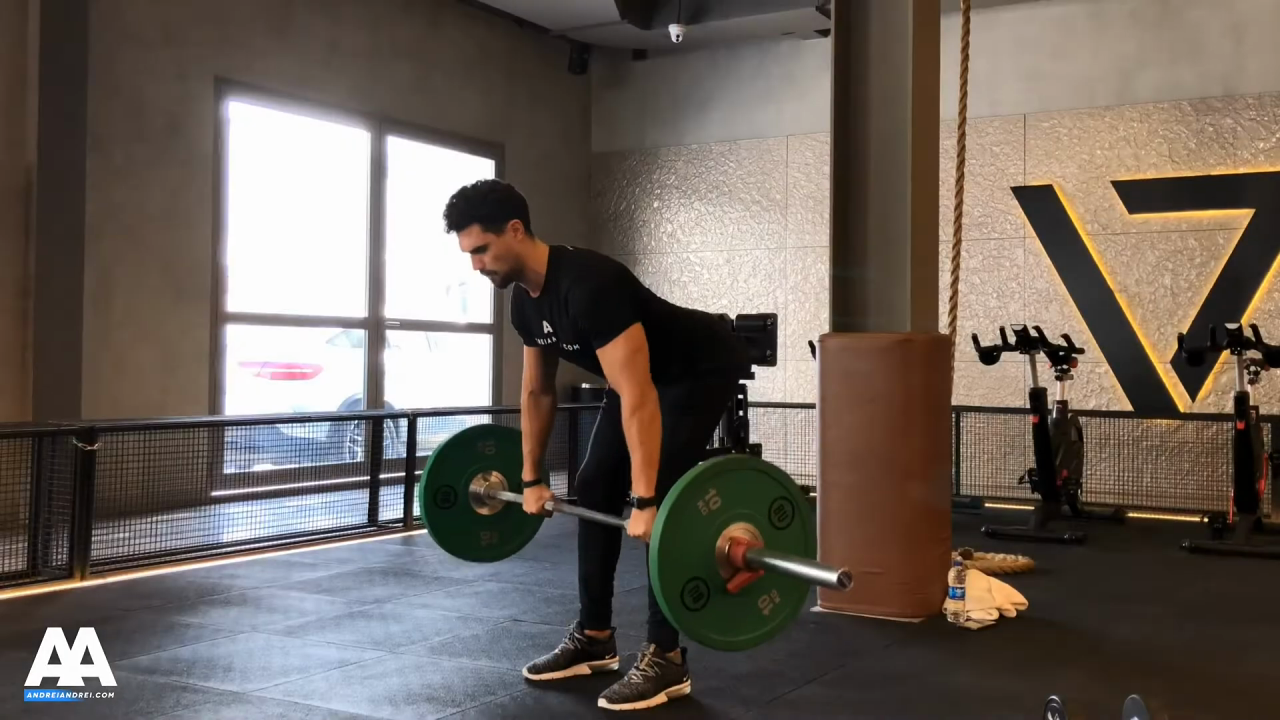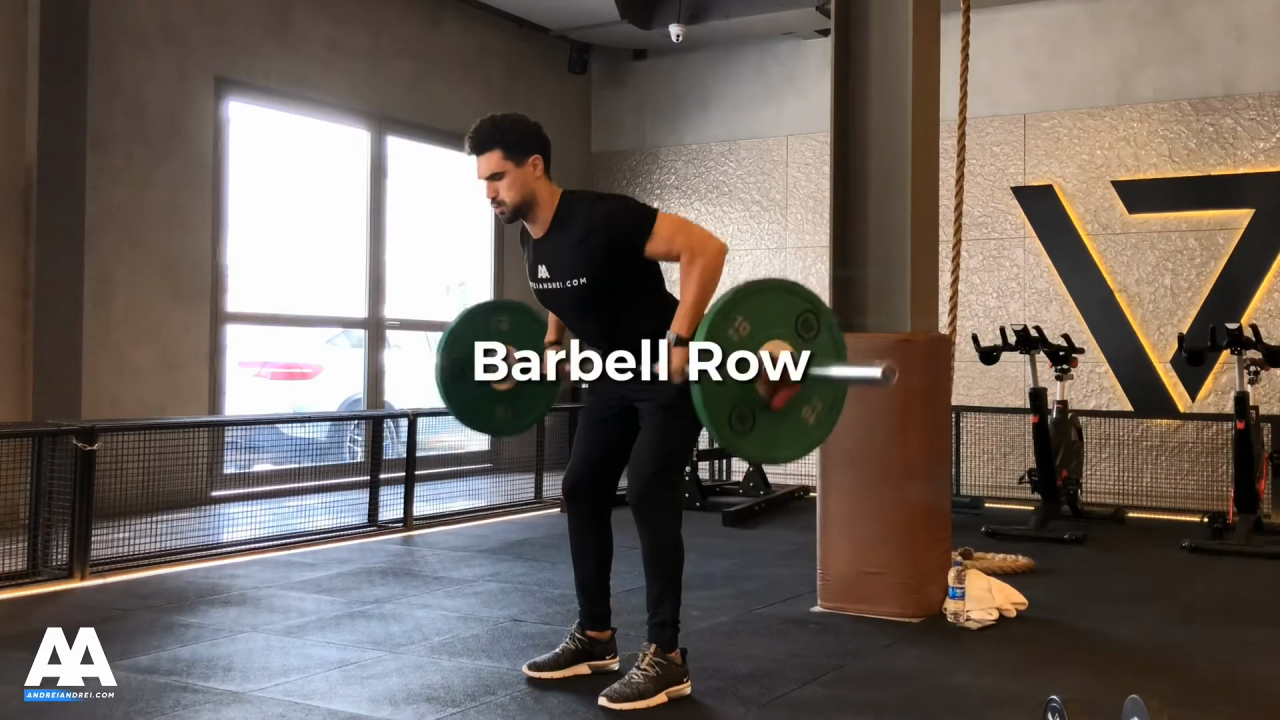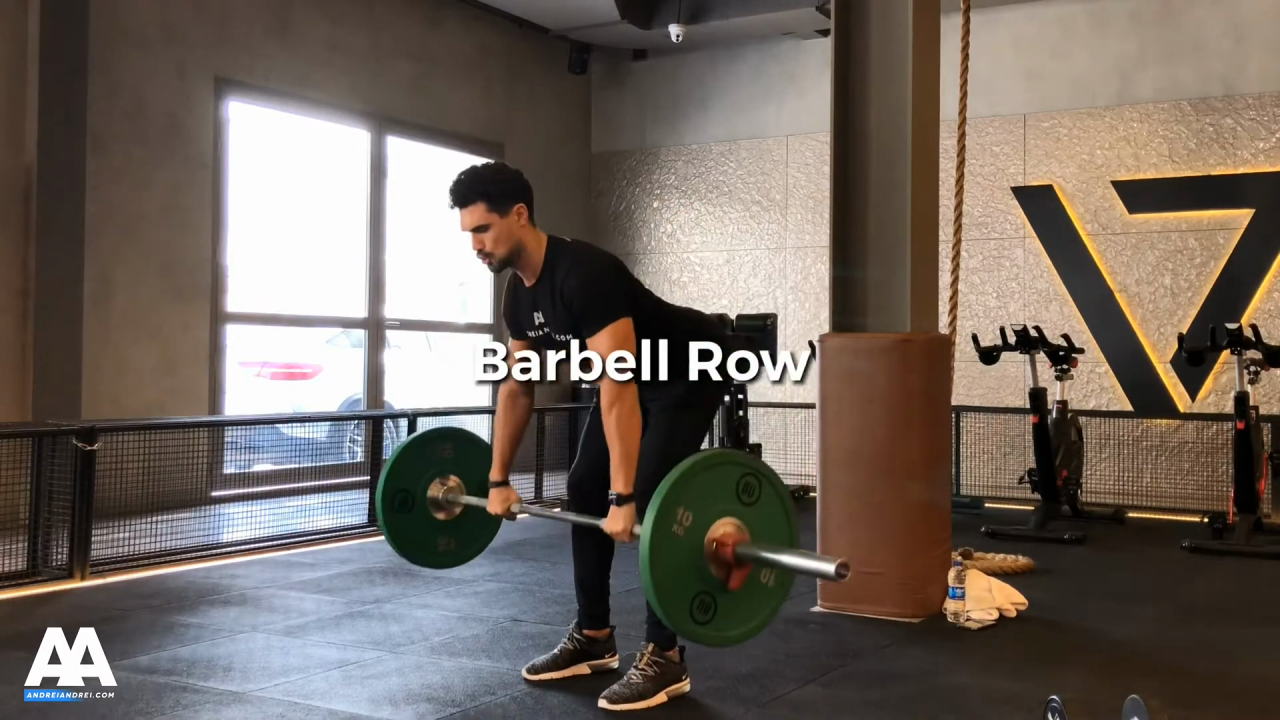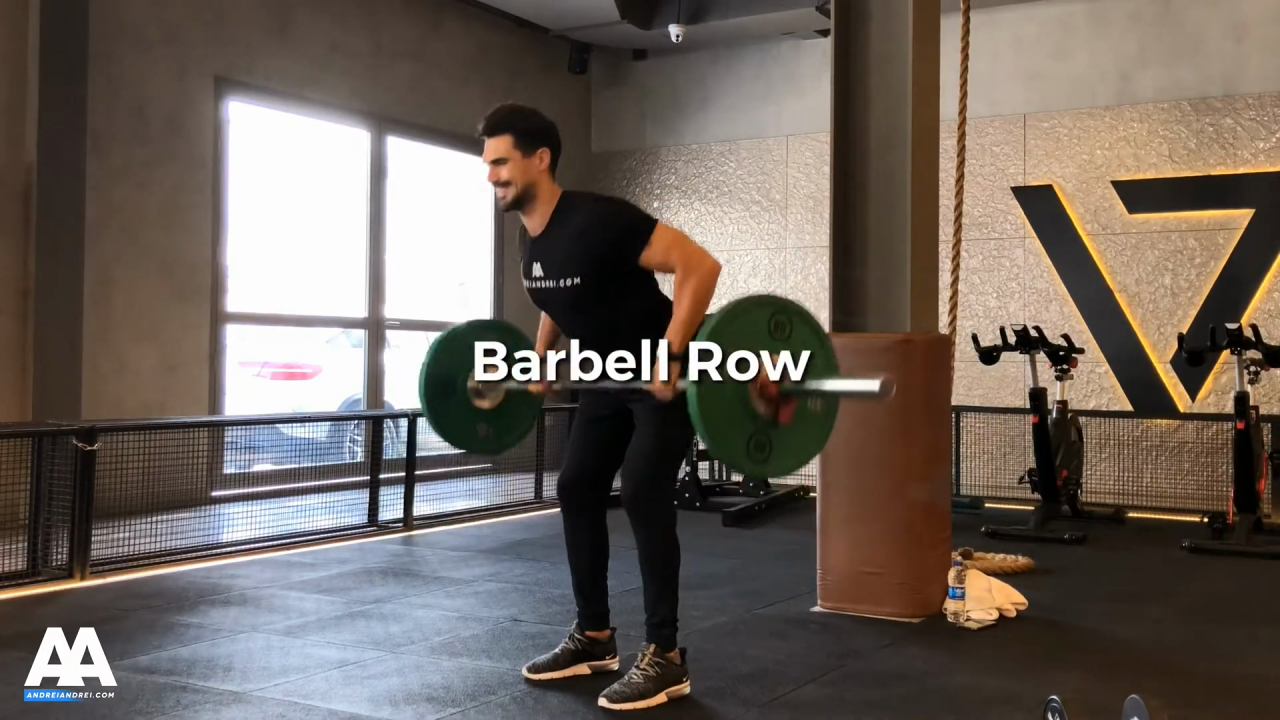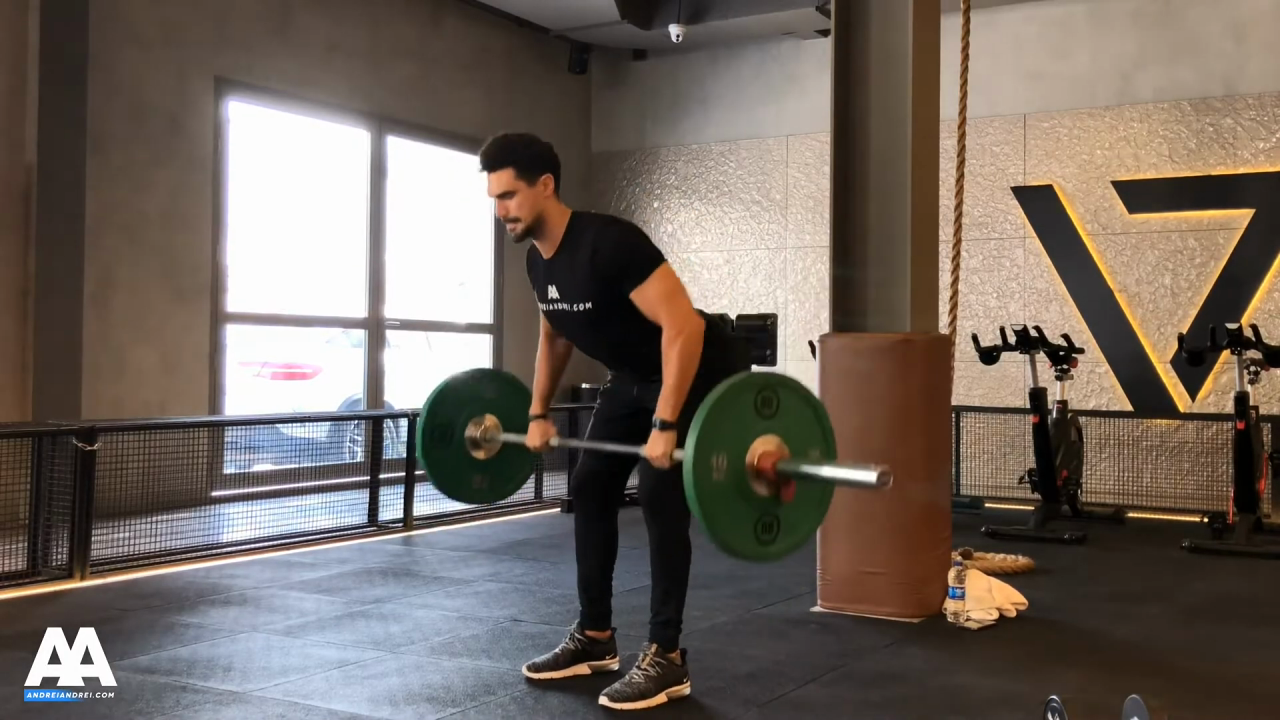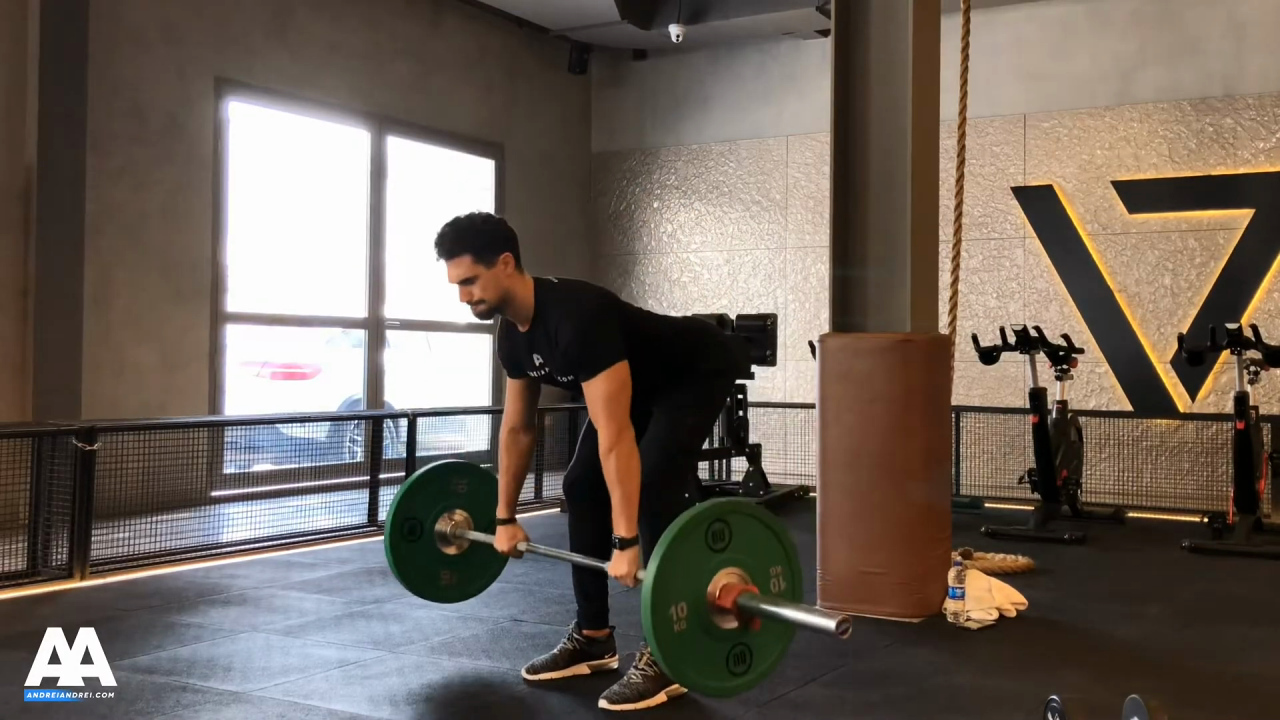
dt=0.7s
person 1, frame 1
left shoulder: (590, 285)
right shoulder: (525, 303)
left elbow: (639, 400)
right elbow: (537, 394)
left wrist: (645, 505)
right wrist: (532, 479)
left hip: (700, 369)
right hip: (642, 372)
left knee: (657, 503)
right knee: (594, 488)
left ankle: (665, 658)
right ankle: (594, 637)
person 1, frame 2
left shoulder: (601, 217)
right shoulder: (531, 237)
left elbow: (706, 248)
left wrist: (680, 340)
right wrist: (553, 341)
left hip: (672, 371)
right hip: (614, 370)
left knee: (648, 495)
right knee: (581, 490)
left ankle: (665, 657)
right ankle: (594, 636)
person 1, frame 3
left shoulder: (585, 275)
right shoulder: (518, 295)
left elbow: (616, 393)
right elbow: (516, 388)
left wrist: (623, 499)
right wrist: (498, 479)
left hip: (689, 369)
right hip: (636, 371)
left knee: (651, 496)
right knee: (584, 488)
left ankle: (664, 658)
right ankle: (593, 637)
person 1, frame 4
left shoulder: (597, 219)
right shoulder: (530, 240)
left elbow: (700, 267)
left wrist: (671, 358)
right wrist: (541, 362)
left hip: (670, 368)
left knee: (644, 494)
right knee: (576, 489)
left ankle: (664, 658)
right ankle: (593, 637)
person 1, frame 5
left shoulder: (609, 243)
right shoulder: (538, 262)
left elbow: (684, 326)
right elbow: (554, 337)
left wrist: (666, 426)
right wrist: (539, 414)
left hip: (697, 368)
right hip: (631, 374)
left knee: (662, 493)
right knee: (589, 488)
left ankle: (666, 658)
right ankle: (594, 636)
person 1, frame 6
left shoulder: (578, 317)
right shoulder: (512, 335)
left elbow: (616, 439)
right elbow: (516, 430)
left wrist: (627, 546)
right wrist: (505, 518)
left hip: (697, 372)
right hip: (640, 379)
left knee: (655, 493)
right knee: (581, 487)
left ankle: (664, 658)
right ankle: (592, 636)
